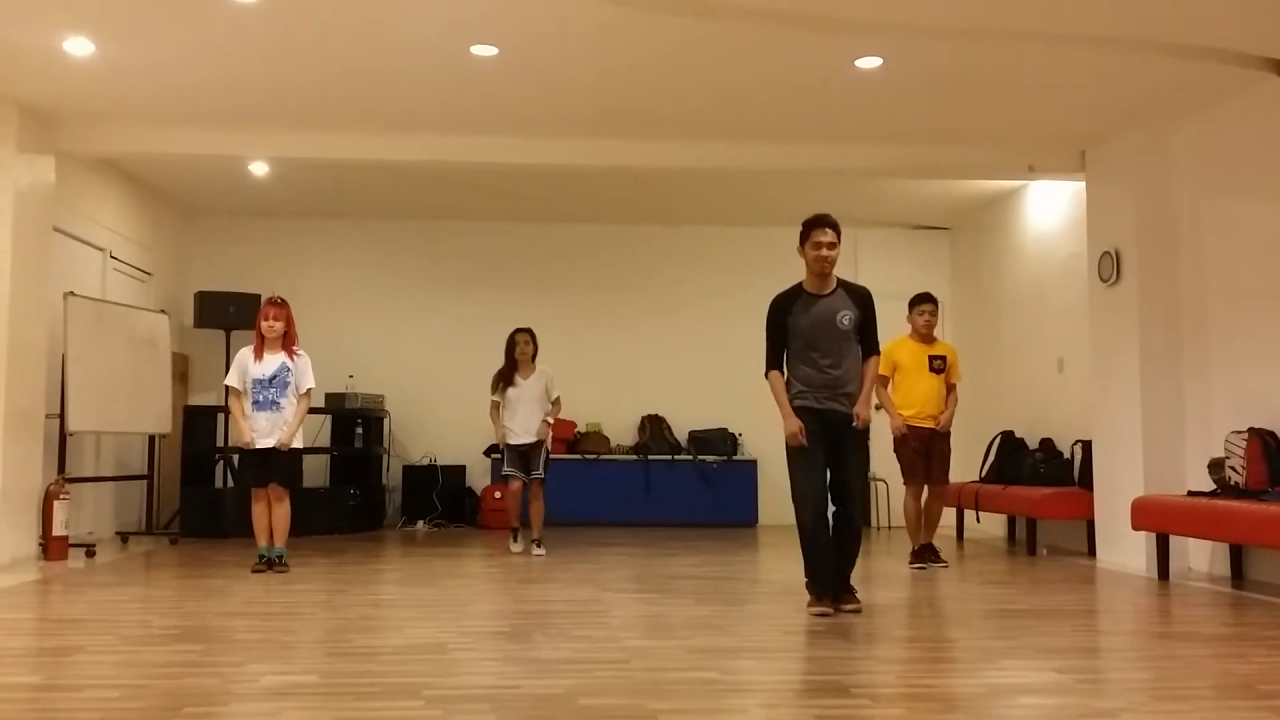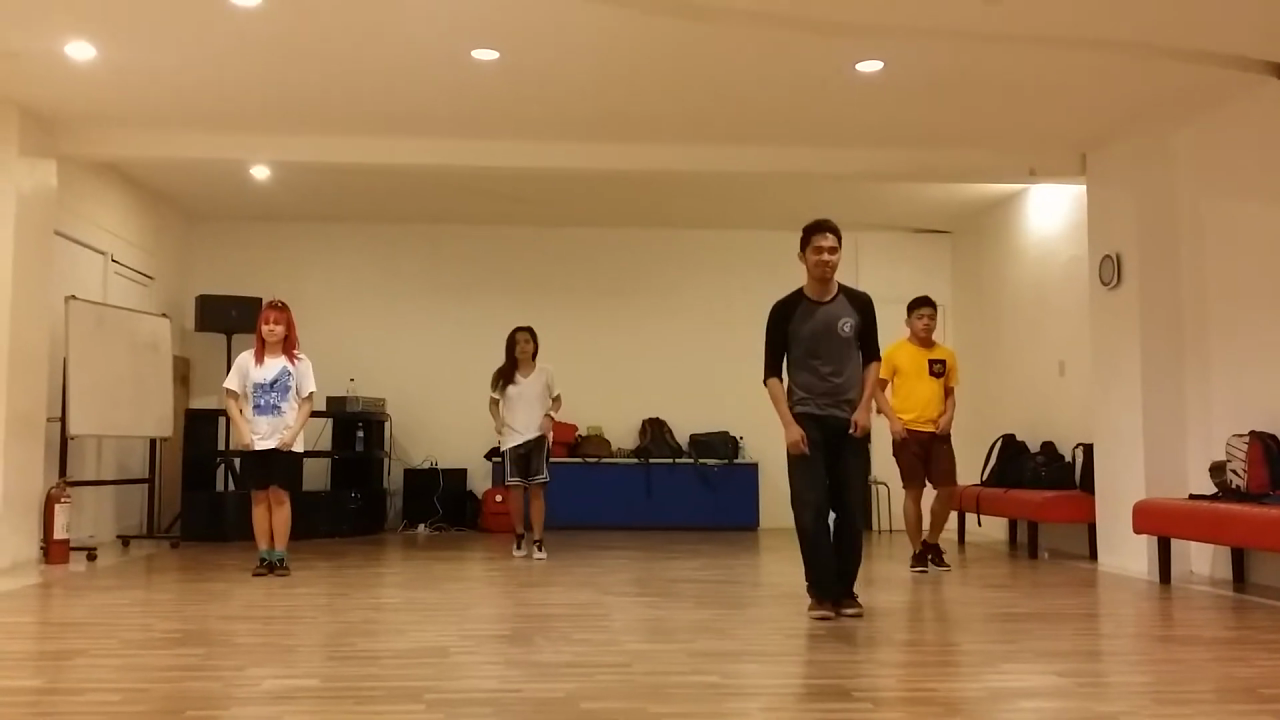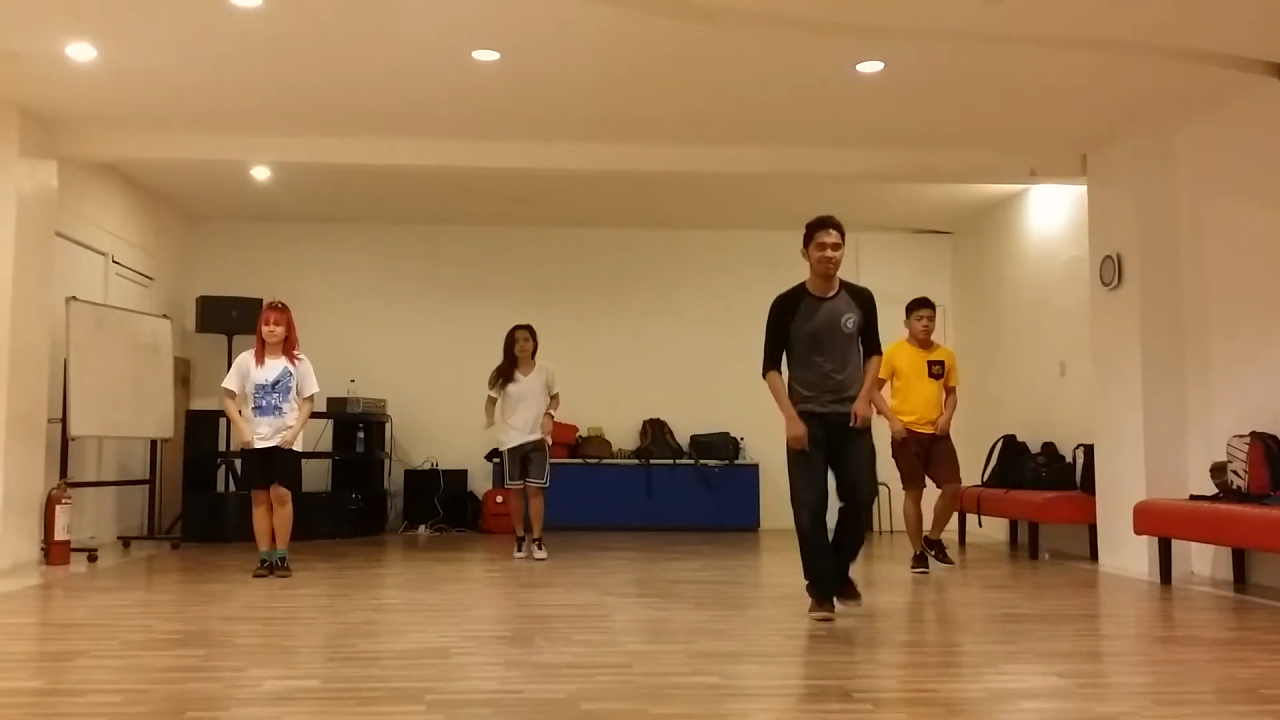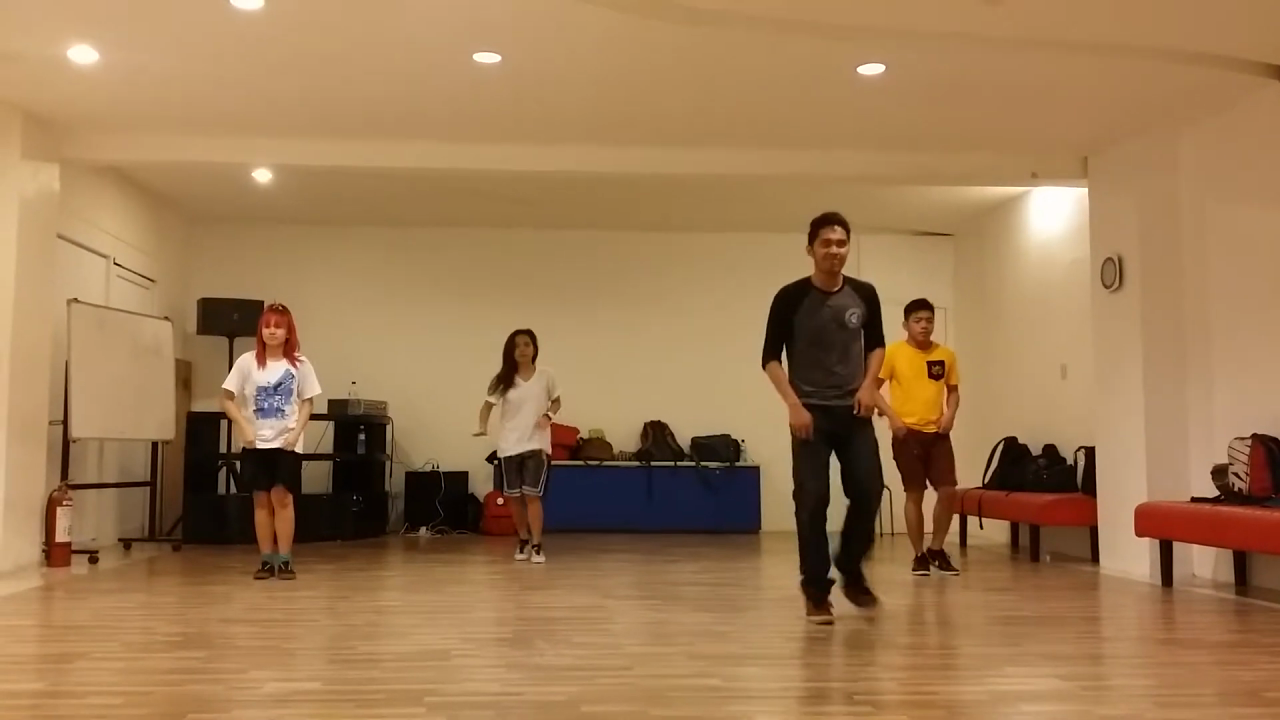
dt=0.1s
person 1, frame 1
left shoulder: (858, 298)
right shoulder: (784, 305)
left elbow: (871, 353)
right elbow: (773, 366)
left wrist: (865, 400)
right wrist: (787, 414)
left hip: (850, 415)
right hip: (806, 416)
left knee: (852, 503)
right knee: (810, 503)
left ankle: (842, 584)
right ankle: (820, 588)
person 1, frame 2
left shoulder: (859, 304)
right shoulder: (785, 311)
left elbow: (872, 358)
right elbow: (772, 373)
left wrist: (865, 407)
right wrist: (788, 423)
left hip: (850, 422)
right hip: (807, 422)
left knee: (852, 510)
right knee: (810, 509)
left ankle: (844, 589)
right ankle: (821, 592)
person 1, frame 3
left shoulder: (861, 299)
right shoulder: (788, 304)
left elbow: (873, 352)
right elbow: (771, 367)
left wrist: (866, 396)
right wrist: (789, 416)
left hip: (851, 417)
right hip: (808, 419)
left knee: (861, 498)
right knee: (810, 507)
left ankle: (838, 572)
right ankle: (821, 590)
person 1, frame 4
left shoulder: (864, 294)
right shoulder: (790, 298)
left elbow: (876, 345)
right elbow: (770, 358)
left wrist: (869, 385)
right wrist: (793, 405)
left hip: (853, 411)
right hip: (811, 412)
left knee: (868, 492)
right knee: (812, 501)
left ankle: (851, 570)
right ankle: (816, 590)
person 2, frame 1
left shoulder: (298, 358)
right shoulder: (245, 356)
left elbow: (304, 399)
right elbow: (234, 397)
left wrist: (291, 431)
right wrist: (242, 429)
left hip: (285, 439)
right hip: (254, 439)
left knee: (279, 492)
right knee: (259, 494)
left ankle: (279, 553)
right ankle: (263, 553)
person 2, frame 2
left shoulder: (299, 362)
right shoulder: (246, 359)
left elbow: (306, 402)
right elbow: (231, 399)
left wrist: (293, 434)
right wrist: (242, 431)
left hip: (285, 442)
right hip: (254, 442)
left knee: (280, 496)
right knee: (259, 497)
left ankle: (280, 556)
right ankle: (264, 557)
person 2, frame 3
left shoulder: (299, 363)
right shoulder: (246, 360)
left elbow: (307, 401)
right elbow: (228, 398)
left wrist: (295, 431)
right wrist: (242, 428)
left hip: (285, 441)
right hip: (255, 441)
left knee: (281, 495)
right knee: (259, 498)
left ankle: (282, 556)
right ankle: (265, 558)
person 2, frame 4
left shoulder: (300, 365)
right shoulder: (247, 362)
left elbow: (307, 402)
right elbow: (227, 399)
left wrist: (296, 433)
right wrist: (244, 428)
left hip: (286, 443)
right hip: (256, 443)
left knee: (282, 497)
right knee: (261, 500)
left ankle: (284, 560)
right ankle: (267, 560)
person 3, frame 1
left shoulder: (947, 352)
right shoulder: (895, 349)
left elbow: (951, 389)
right elbow: (881, 387)
left wrist: (950, 412)
right wrist: (894, 416)
left hip: (938, 429)
right hip: (908, 428)
left knee: (938, 488)
right knee: (914, 487)
left ankle: (927, 543)
right ankle: (917, 548)
person 3, frame 2
left shoulder: (946, 355)
right shoulder: (895, 352)
left elbow: (949, 393)
right elbow: (878, 390)
left wrist: (948, 415)
right wrist: (893, 420)
left hip: (938, 432)
right hip: (908, 432)
left knee: (947, 489)
right knee: (914, 491)
left ankle: (931, 542)
right ankle: (917, 552)
person 3, frame 3
left shoulder: (946, 355)
right shoulder: (894, 353)
left elbow: (950, 392)
right elbow: (874, 391)
left wrist: (948, 415)
right wrist: (891, 420)
left hip: (937, 433)
right hip: (907, 433)
left knee: (952, 488)
right knee: (914, 492)
left ankle: (933, 539)
right ankle: (918, 552)
person 3, frame 4
left shoulder: (946, 355)
right shoulder: (893, 353)
left elbow: (953, 390)
left wrist: (951, 414)
right wrist: (892, 417)
left hip: (938, 433)
right hip: (908, 433)
left knee: (947, 490)
right knee: (914, 494)
left ankle: (936, 550)
right ankle: (920, 555)
person 4, frame 1
left shoulder: (545, 375)
right shoulder: (503, 377)
left elbow: (556, 404)
right elbow: (495, 407)
left wrist: (548, 421)
right wrist: (498, 427)
left hip: (537, 440)
right hip: (512, 440)
left knee: (535, 489)
right knee: (514, 487)
left ankle: (537, 539)
right ankle: (515, 530)
person 4, frame 2
left shoulder: (545, 373)
right shoulder: (503, 375)
left elbow: (557, 400)
right elbow: (493, 403)
left wrist: (550, 416)
right wrist: (498, 420)
left hip: (538, 437)
right hip: (512, 440)
left knee: (536, 490)
right knee: (515, 491)
left ankle: (538, 541)
right ankle: (519, 536)
person 4, frame 3
left shoulder: (545, 371)
right shoulder: (503, 374)
left elbow: (555, 398)
right elbow: (491, 400)
left wrist: (549, 414)
right wrist: (490, 418)
left hip: (537, 438)
right hip: (510, 440)
left knee: (535, 489)
right knee: (515, 491)
left ankle: (537, 540)
right ankle: (520, 538)
person 4, frame 4
left shoulder: (546, 375)
right shoulder: (503, 380)
left elbow: (556, 402)
right elbow: (487, 405)
left wrist: (548, 415)
right wrist: (482, 427)
left hip: (536, 445)
right hip: (509, 446)
left knee: (531, 495)
right knee: (514, 497)
left ankle: (536, 545)
right ankle: (523, 540)
